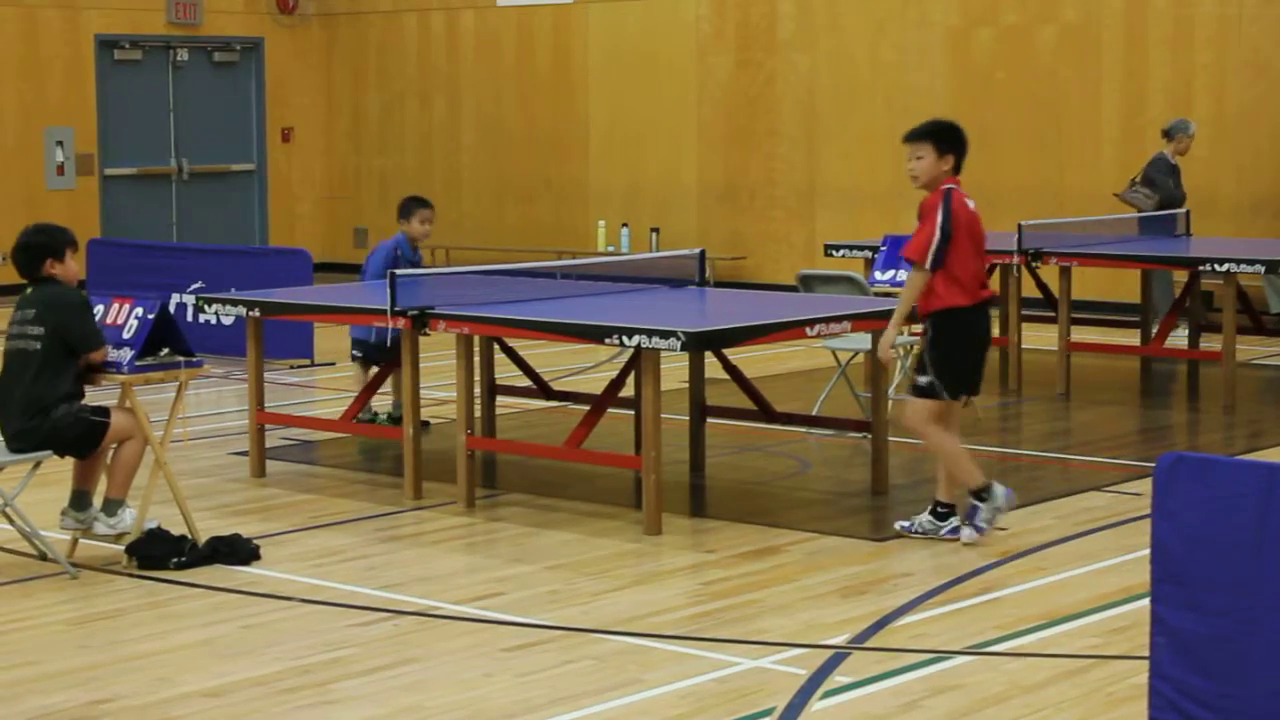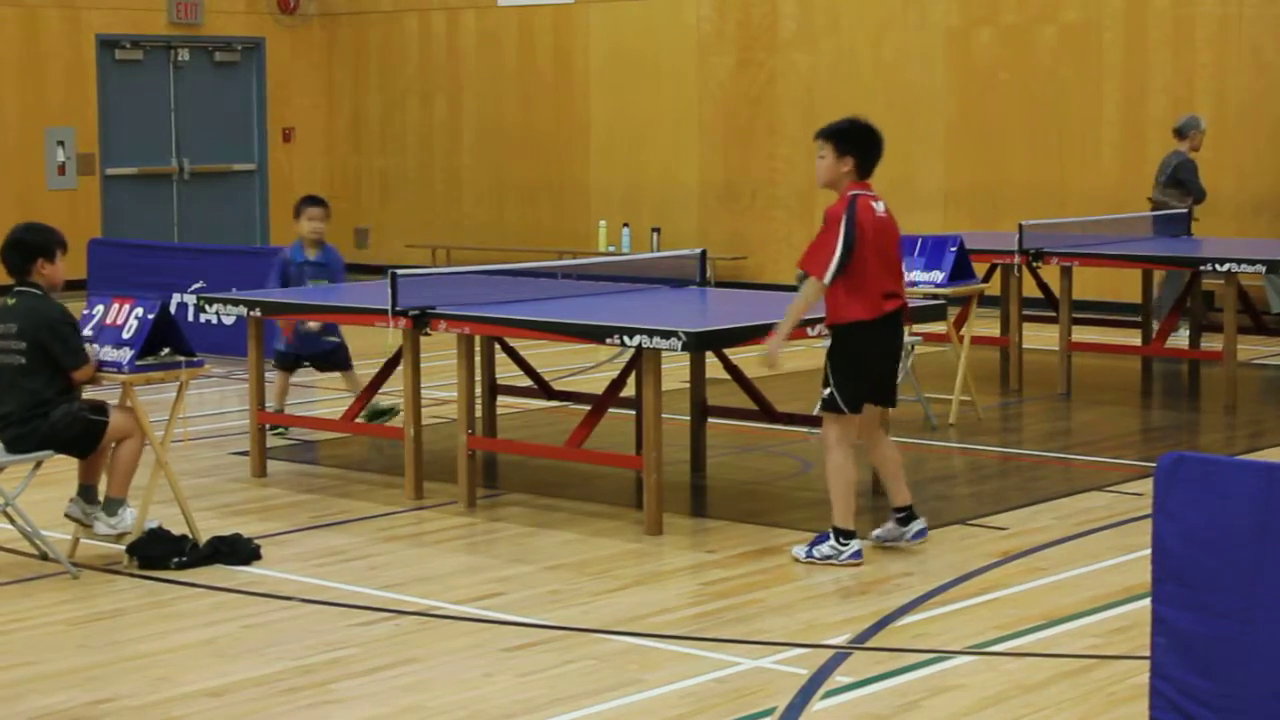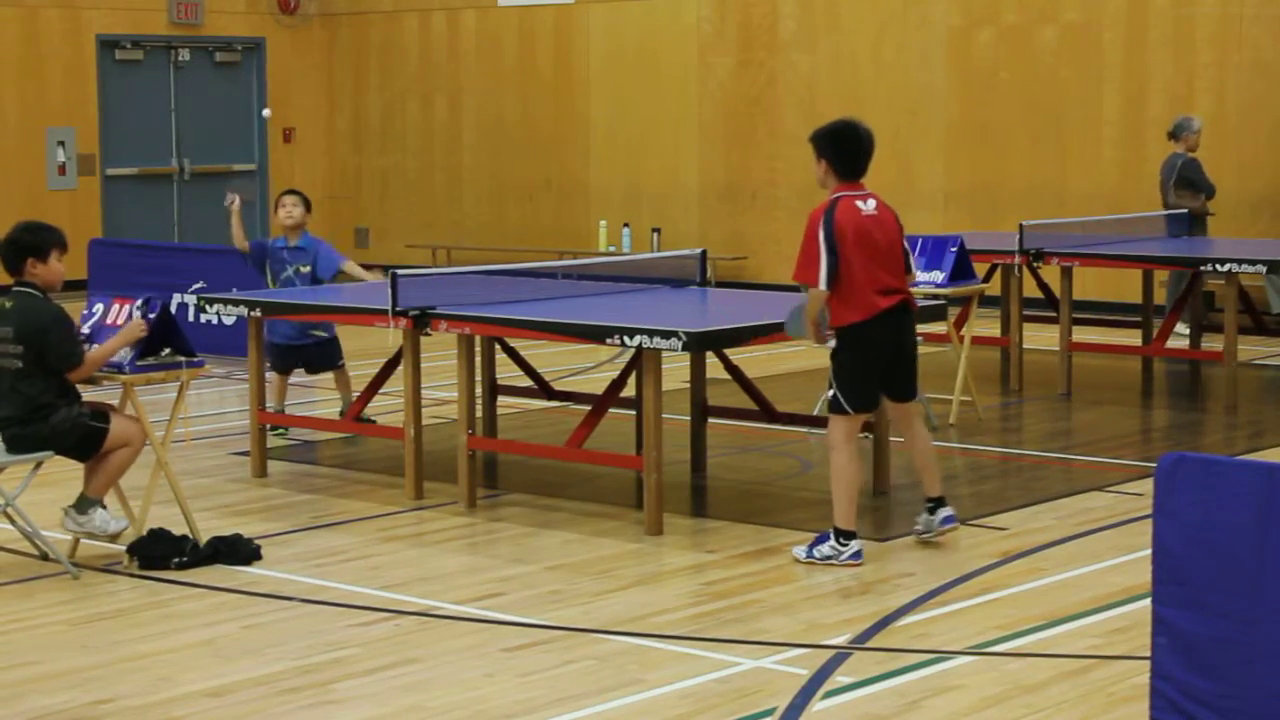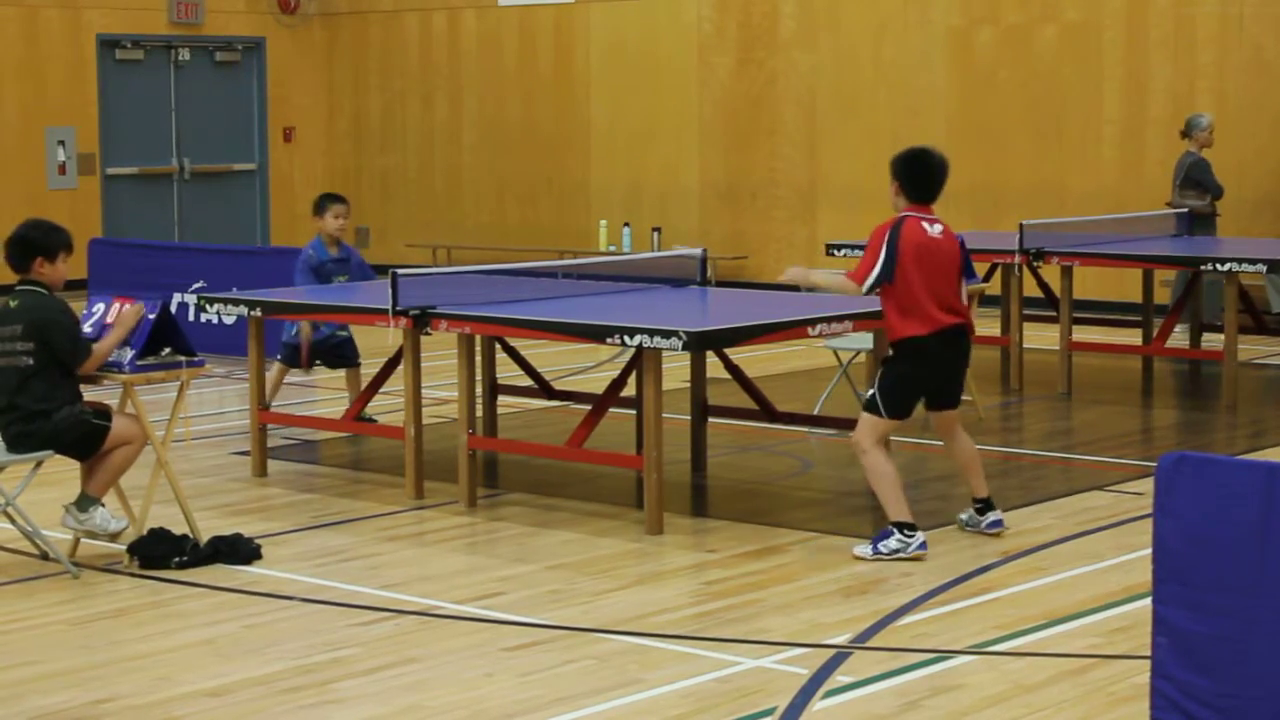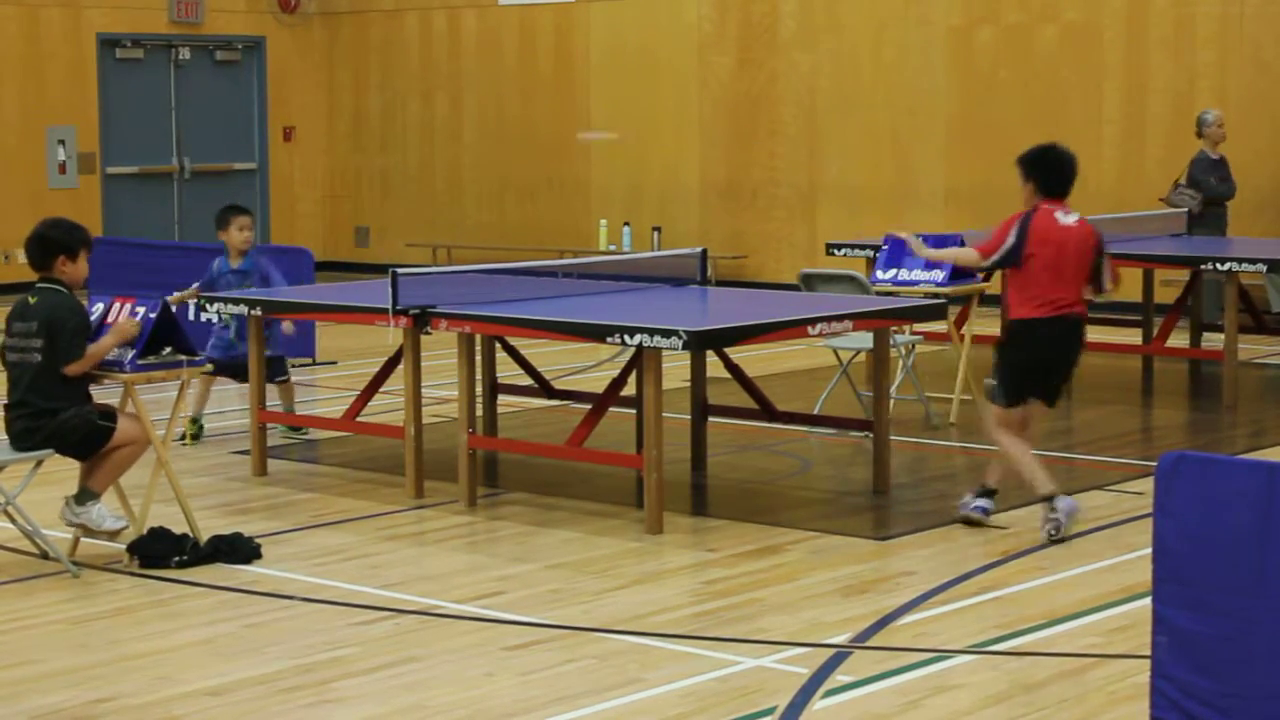
dt=0.7s
person 1, frame 1
left shoulder: (939, 203)
right shoulder: (964, 204)
left elbow: (921, 270)
left wrist: (893, 326)
left hip: (952, 323)
right hip: (972, 319)
left knee: (919, 419)
right knee: (944, 421)
left ankle: (984, 492)
right ankle: (944, 514)
person 1, frame 2
left shoulder: (844, 214)
right shoulder: (881, 209)
left elbow: (819, 281)
left wrist: (782, 331)
left hip: (857, 334)
right hip: (890, 328)
left knee: (836, 435)
right knee: (871, 429)
left ankle: (844, 540)
right ankle: (906, 516)
person 1, frame 3
left shoulder: (827, 216)
right shoulder: (885, 211)
left elbow: (819, 289)
right elbow: (906, 274)
left wrist: (813, 323)
left hip: (861, 333)
right hip: (900, 324)
left knee: (842, 436)
right knee: (909, 420)
left ankle: (843, 540)
right ankle: (937, 507)
person 1, frame 4
left shoulder: (893, 232)
right shoulder: (951, 239)
left elbow: (859, 285)
left wrist: (806, 277)
left hip: (915, 349)
right hip: (954, 343)
left knee: (867, 439)
right knee: (949, 426)
left ankle: (906, 533)
right ankle: (985, 510)
person 1, frame 5
left shoulder: (1025, 223)
right shoulder: (1089, 232)
left elbow: (977, 258)
right elbow: (1106, 285)
left wrist: (924, 251)
left hip: (1029, 332)
right hip: (1069, 334)
left knee: (1001, 427)
right knee: (1021, 419)
left ankle: (1055, 498)
right ankle: (985, 496)
person 2, frame 1
left shoulder: (26, 300)
right shoulder: (67, 298)
right elbow: (97, 354)
left wrist: (74, 361)
right wrist: (79, 360)
right hip: (42, 420)
left knee: (98, 423)
right knee: (134, 425)
left ankle: (79, 509)
right ankle: (110, 514)
person 2, frame 2
right shoulder: (50, 312)
right elbow: (81, 373)
left wrist: (76, 353)
right wrist: (92, 358)
right hip: (40, 424)
left knee: (101, 415)
right knee: (132, 424)
left ankle: (86, 502)
right ankle: (112, 514)
person 2, frame 3
right shoulder: (45, 313)
right elbow: (76, 370)
left wrist: (70, 338)
right wrist: (121, 338)
right hip: (42, 424)
left knee: (107, 418)
right knee: (134, 432)
left ankle: (89, 506)
right ankle: (84, 511)
person 2, frame 4
right shoulder: (51, 309)
right elbow: (84, 364)
left wrist: (80, 339)
right wrist: (120, 329)
right hip: (46, 423)
left knee: (103, 417)
right knee: (135, 431)
left ankle: (87, 508)
right ankle: (85, 508)
person 2, frame 5
right shoulder: (67, 307)
right elbow: (72, 366)
right wrist: (113, 338)
right hip: (51, 421)
left knee: (107, 419)
right knee: (138, 432)
left ankle: (84, 506)
right ankle: (83, 503)
person 3, frame 1
left shoulder: (415, 256)
right shoulder: (389, 249)
right elbow: (372, 284)
left knee: (397, 364)
right knee: (364, 363)
left ankle: (397, 412)
right ankle: (364, 413)
person 3, frame 2
left shoulder: (334, 258)
right shoulder: (286, 258)
right elbow: (274, 291)
left wrist: (321, 319)
left hip: (325, 326)
right hip: (293, 326)
left knee: (344, 367)
right knee: (284, 371)
left ankle: (370, 408)
right ankle: (277, 414)
person 3, frame 3
left shoulder: (316, 247)
right shoulder: (270, 248)
left elbow: (341, 262)
right elbow: (240, 244)
left wrist: (366, 276)
right wrist: (235, 211)
left hip: (316, 323)
right hip: (283, 325)
left knee: (337, 367)
right knee: (282, 371)
left ankle: (349, 409)
right ankle: (277, 414)
person 3, frame 4
left shoulder: (351, 256)
right shoulder: (308, 257)
right wrist: (306, 324)
left hip: (336, 325)
right hip: (310, 323)
left knee: (353, 365)
right knee: (284, 365)
left ankle: (356, 411)
person 3, frame 5
left shoulder: (261, 265)
right shoulder: (217, 267)
right elbow: (202, 289)
left wrist: (286, 320)
right wrist: (178, 297)
right hip: (227, 335)
left knee: (282, 379)
right knee: (208, 373)
left ankle: (290, 416)
right ankle: (195, 422)
person 4, frame 1
left shoulder: (1174, 167)
right shoulder: (1158, 163)
left elbow: (1179, 198)
right elbow: (1170, 196)
left wrist: (1173, 197)
right wrist: (1169, 197)
left hip: (1166, 226)
right hip: (1154, 226)
left knee: (1158, 274)
right knee: (1163, 274)
left ankle: (1153, 320)
person 4, frame 2
left shoulder: (1170, 159)
right shoulder: (1185, 163)
right elbow: (1199, 196)
left wrist: (1182, 199)
right wrist: (1186, 200)
left hip: (1165, 221)
right hip: (1174, 224)
left knee: (1174, 271)
right knee: (1177, 272)
left ankle: (1160, 316)
person 4, frame 3
left shoulder: (1168, 163)
right shoulder: (1189, 163)
right elbow: (1210, 191)
left wrist: (1191, 195)
right wrist: (1197, 195)
left hip: (1175, 223)
right hip: (1190, 225)
left knee: (1179, 271)
right ankle: (1179, 318)
person 4, frame 4
left shoulder: (1183, 161)
right shoulder: (1198, 163)
right elbow: (1218, 192)
left wrist: (1202, 196)
right wrist: (1206, 197)
left hip: (1187, 224)
right hip: (1200, 225)
left knee: (1185, 272)
right knee: (1211, 274)
left ankle: (1179, 319)
right ankle: (1211, 324)
person 4, frame 5
left shoulder: (1221, 160)
right shoulder: (1199, 161)
left elbow: (1230, 190)
right elbow: (1213, 192)
left wrist: (1212, 194)
right wrist: (1216, 193)
left hip: (1216, 224)
right hip: (1202, 226)
left knee: (1214, 273)
right knee: (1209, 274)
left ankle: (1204, 320)
right ankle: (1210, 325)
